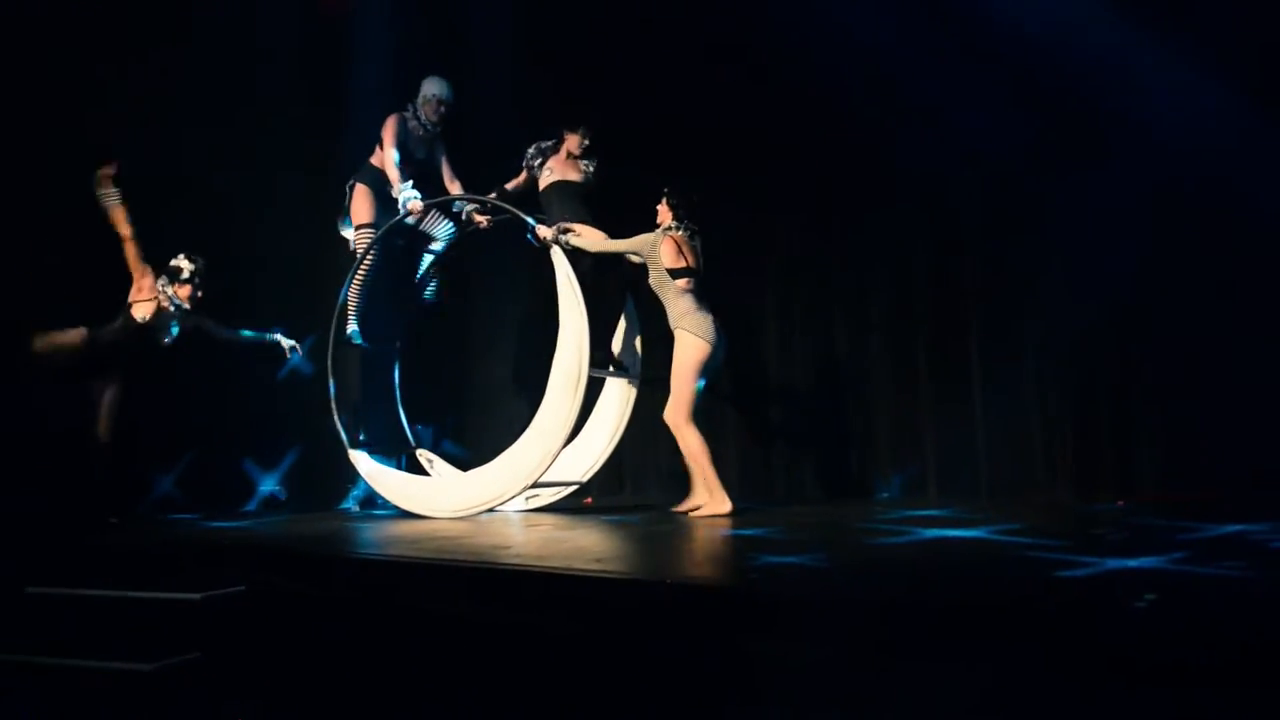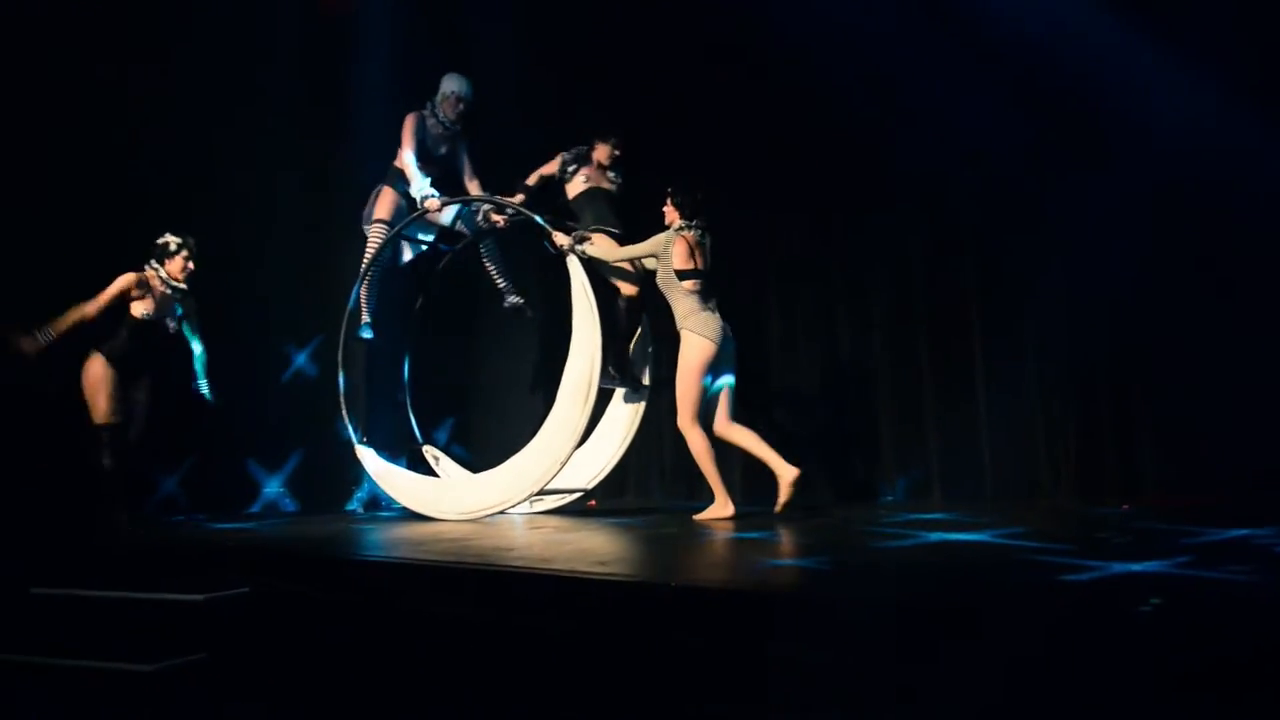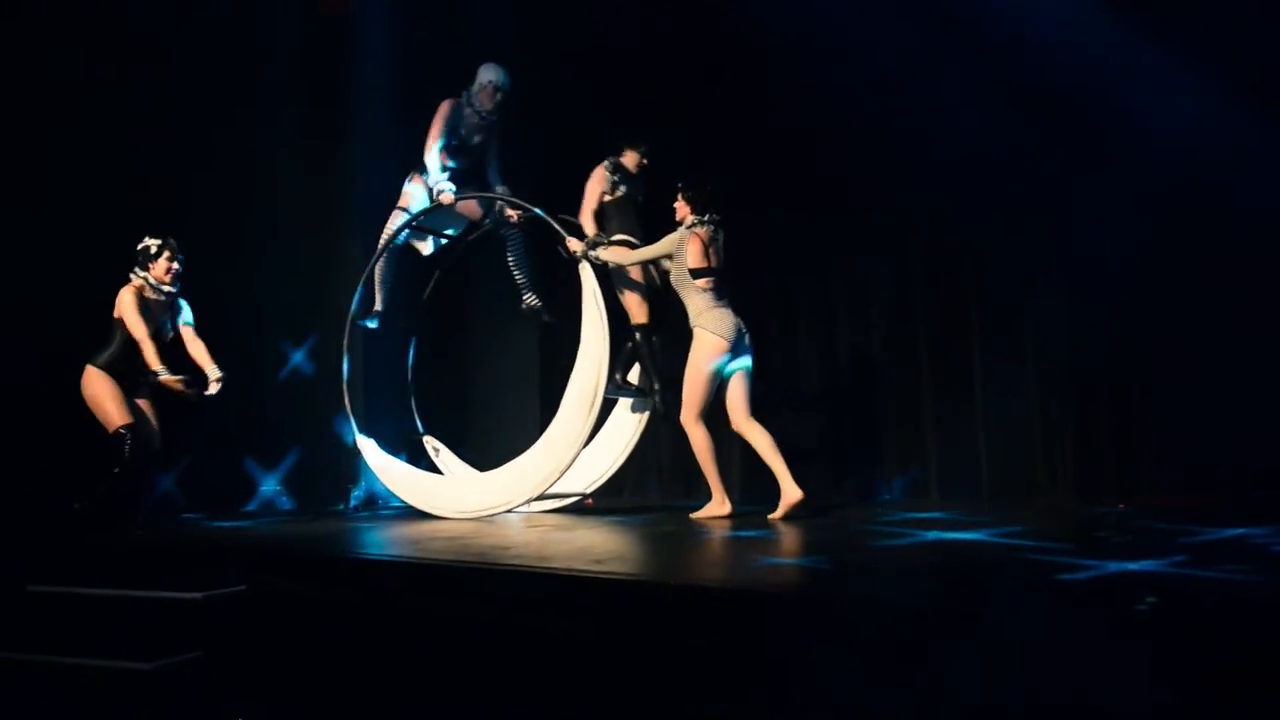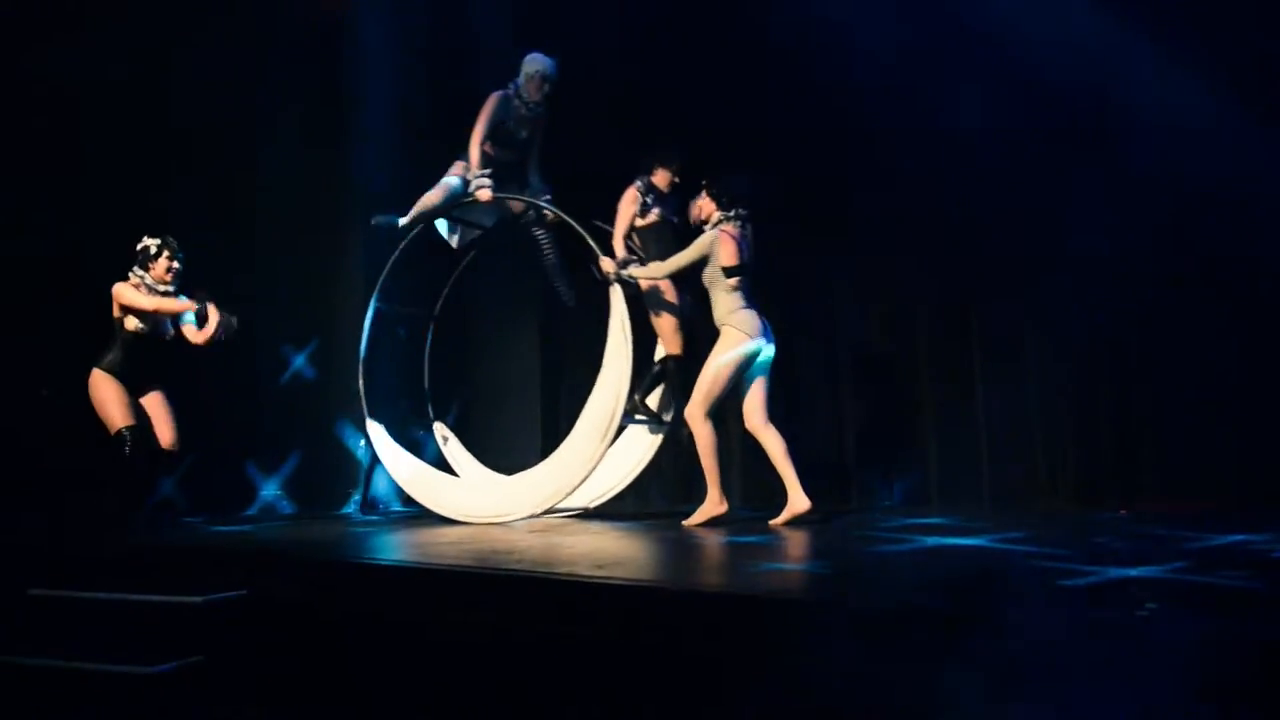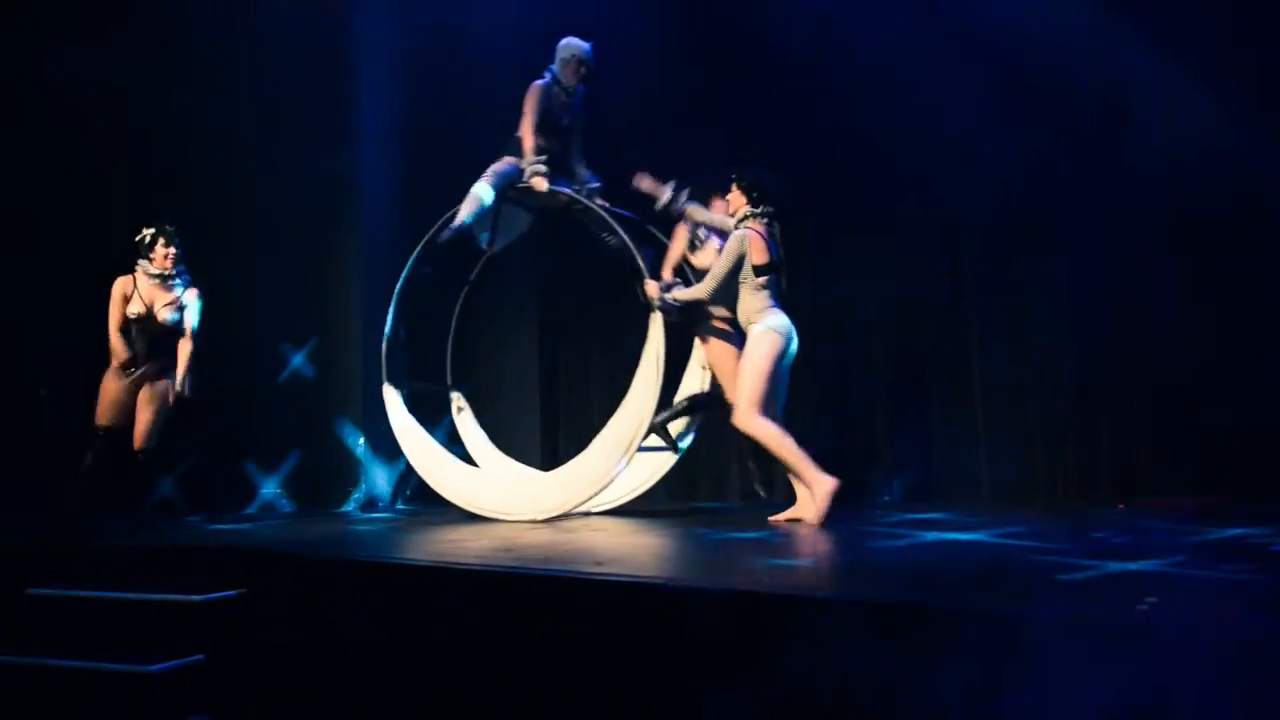
dt=0.3s
person 1, frame 1
left shoulder: (657, 240)
right shoulder: (687, 241)
left elbow: (600, 247)
right elbow: (639, 256)
left wrist: (557, 236)
right wrist: (580, 230)
left hip: (691, 331)
right hip: (699, 330)
left knee: (681, 420)
right knee: (674, 415)
left ankle: (718, 498)
right ankle: (701, 490)
person 1, frame 2
left shoulder: (669, 240)
right shoulder: (697, 241)
left elbow: (616, 255)
right elbow: (656, 264)
left wrist: (575, 246)
right wrist: (594, 242)
left hip: (698, 332)
right hip: (716, 330)
left knee: (688, 421)
right knee: (724, 424)
left ankle: (722, 501)
right ankle: (784, 470)
person 1, frame 3
left shoulder: (682, 238)
right shoulder: (711, 237)
left elbow: (631, 259)
left wrist: (588, 251)
left hip: (712, 329)
right hip: (732, 328)
left knee: (691, 418)
right knee: (742, 420)
left ankle: (719, 499)
right ankle: (789, 487)
person 1, frame 4
left shoulder: (713, 238)
right shoulder: (738, 232)
left elbow: (664, 270)
left wrist: (620, 271)
left hip: (740, 332)
right hip: (756, 332)
left knee: (695, 411)
right knee: (757, 421)
left ankle: (714, 498)
right ankle: (797, 497)
person 1, frame 5
left shoulder: (742, 236)
right shoulder: (761, 228)
left elbow: (706, 290)
right elbow: (710, 217)
left wrist: (665, 295)
right wrist: (668, 195)
left hip: (766, 328)
right hip: (777, 329)
left knee: (747, 417)
right knee: (766, 420)
left ankle: (819, 481)
right ankle: (804, 500)
person 2, frame 1
left shoulder: (186, 319)
right shoulder: (147, 286)
left elbow: (231, 334)
right elbow: (128, 235)
left wrist: (274, 338)
right wrist: (108, 191)
left hip: (109, 366)
right hip: (89, 343)
left knee: (104, 437)
right knee: (37, 350)
person 2, frame 2
left shoulder: (183, 301)
right shoulder: (136, 280)
left elbow: (195, 342)
right elbow: (91, 309)
left wrist: (203, 384)
right wrist: (46, 335)
left hip: (138, 374)
right hip: (108, 362)
left knee: (131, 441)
right knee: (108, 432)
left ankle: (117, 505)
right ankle: (109, 509)
person 2, frame 3
left shoulder: (177, 305)
right shoulder: (130, 294)
left elbow: (193, 340)
right elbow: (142, 337)
left wrist: (213, 373)
right wrist: (163, 375)
left hip: (135, 382)
right hip: (102, 373)
left knee: (150, 447)
right knee: (128, 435)
person 2, frame 4
left shoulder: (179, 302)
right shoulder: (123, 290)
left elbow: (196, 337)
right elbow: (152, 305)
left wrist: (214, 322)
right wrist: (194, 305)
left hip: (148, 381)
right hip: (110, 375)
left knee: (169, 445)
right knee: (129, 437)
person 2, frame 5
left shoulder: (188, 292)
right shoulder: (125, 284)
left elbow: (187, 339)
right elbow: (114, 333)
left wrist: (180, 378)
right wrist: (130, 368)
left hip: (161, 375)
right hip: (122, 370)
left knee: (141, 449)
right knee: (103, 437)
person 3, frame 1
left shoulder: (586, 166)
right shoulder: (542, 156)
right elbow: (521, 181)
right wrist: (496, 195)
left hip: (585, 225)
right hip: (563, 226)
left ankle: (602, 351)
person 3, frame 2
left shoulder: (611, 176)
right shoulder: (572, 163)
right elbow: (537, 176)
right wrist: (520, 196)
left hip: (619, 239)
right hip: (596, 235)
left knee: (635, 304)
right knee: (631, 289)
left ankle: (616, 365)
right ankle: (620, 366)
person 3, frame 3
left shoulder: (632, 180)
right shoulder: (606, 171)
right elbow: (588, 211)
right wrist: (593, 238)
left hip: (640, 249)
right hip: (620, 246)
left knee: (644, 321)
right knee: (641, 318)
left ankle: (618, 377)
right ankle: (655, 387)
person 3, frame 4
left shoulder: (666, 201)
right shoulder: (637, 193)
right elbow: (619, 236)
right wrist: (623, 262)
left hip: (674, 277)
right hip: (656, 277)
left knee: (674, 351)
right knee: (675, 350)
left ankle: (637, 401)
person 3, frame 5
left shoulder: (731, 234)
right shoulder: (693, 229)
right elbow: (668, 268)
right wrist: (668, 285)
left hip: (732, 322)
right hip: (714, 321)
left knee: (727, 397)
right knee: (737, 399)
left ankle: (663, 420)
person 4, frame 1
left shoulder: (433, 137)
right shoulder: (397, 122)
left elbow: (449, 179)
right elbow: (390, 162)
left wrist: (470, 210)
right wrist: (406, 195)
left hip: (397, 196)
right hip: (370, 186)
left knee: (448, 231)
right knee: (368, 256)
right ankle: (352, 325)
person 4, frame 2
left shoulder: (456, 135)
right shoulder: (417, 120)
left elbow: (469, 178)
right elbow: (408, 160)
left wrist: (487, 210)
right wrist: (423, 192)
left hip: (430, 195)
right hip: (399, 187)
left knee: (481, 228)
right knee: (376, 248)
left ankle: (510, 297)
right ankle: (366, 319)
person 4, frame 3
left shoulder: (490, 125)
right shoulder: (452, 108)
left elbow: (491, 169)
right elbow: (431, 151)
left wrist: (503, 204)
right wrist: (441, 184)
left hip: (459, 186)
right hip: (428, 178)
left knee: (510, 224)
right knee: (392, 235)
left ankle: (528, 298)
right ankle: (378, 309)
person 4, frame 4
left shoulder: (538, 117)
right shoulder: (500, 101)
left elbow: (532, 165)
right elbow: (476, 141)
left wrist: (542, 199)
right wrist: (478, 180)
left hip: (506, 185)
right hip: (475, 165)
left knee: (541, 228)
right knee: (445, 192)
left ankle: (562, 292)
person 4, frame 5
left shoulder: (574, 101)
right shoulder: (541, 88)
left elbow: (574, 154)
right elbow: (528, 129)
left wrist: (589, 186)
right wrist: (534, 169)
left hip: (551, 166)
right hip: (519, 157)
right knee: (492, 181)
right ankle: (455, 230)
